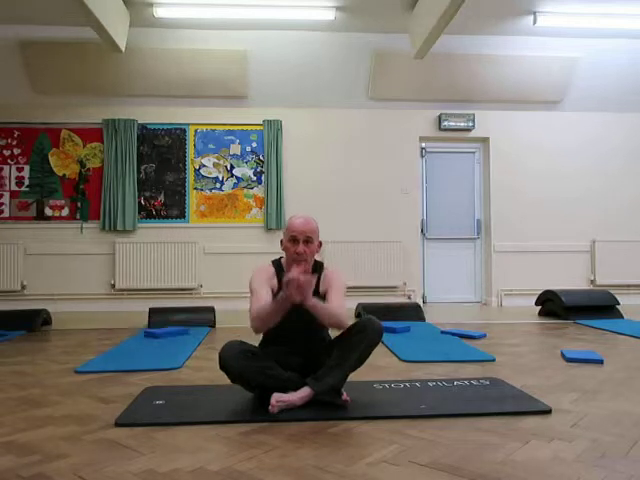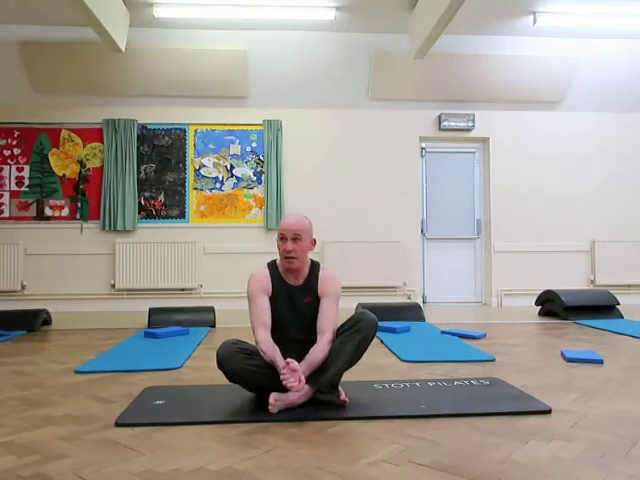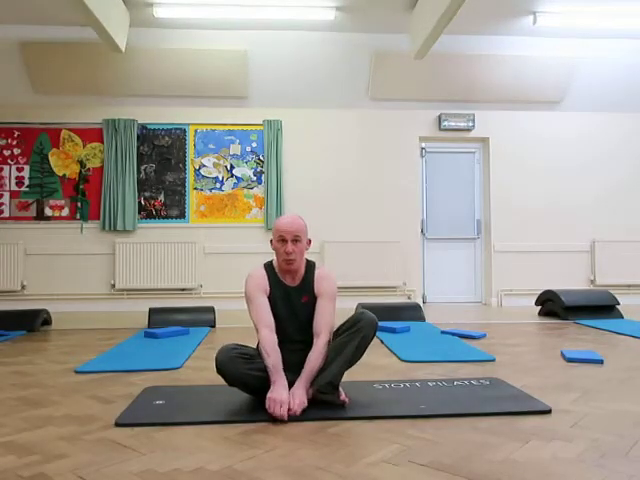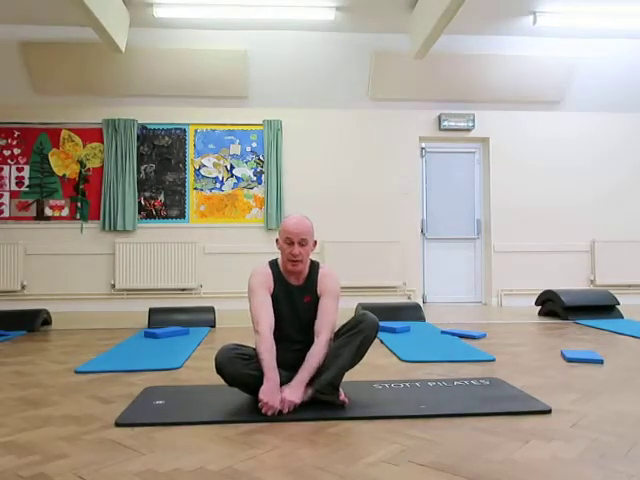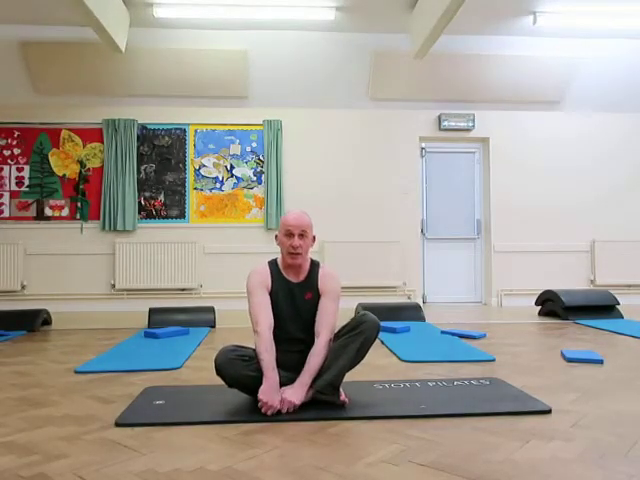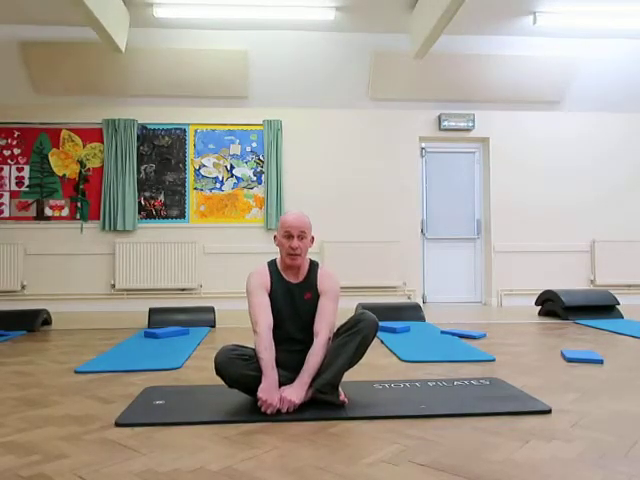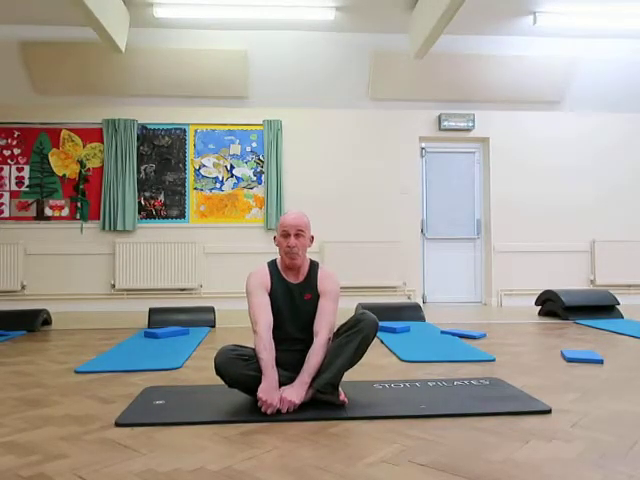
dt=0.7s
person 1, frame 1
left shoulder: (330, 277)
right shoulder: (265, 274)
left elbow: (342, 322)
right elbow: (258, 324)
left wrist: (308, 299)
right wrist: (286, 296)
left hip: (317, 358)
right hip: (276, 361)
left knee: (371, 327)
right knee: (230, 354)
left ankle: (303, 394)
right ankle: (323, 390)
person 1, frame 2
left shoulder: (327, 279)
right shoulder: (261, 279)
left elbow: (326, 336)
right elbow: (261, 333)
left wrist: (303, 370)
right wrist: (282, 367)
left hip: (314, 361)
right hip: (276, 361)
left knee: (366, 320)
right knee: (227, 353)
left ankle: (305, 391)
right ankle: (320, 389)
person 1, frame 3
left shoulder: (323, 279)
right shoulder: (257, 279)
left elbow: (322, 338)
right elbow: (266, 333)
left wrist: (301, 387)
right wrist: (279, 383)
left hip: (313, 360)
right hip: (276, 361)
left knee: (366, 321)
right knee: (226, 357)
left ankle: (308, 391)
right ankle: (320, 390)
person 1, frame 4
left shoulder: (326, 279)
right shoulder: (262, 277)
left elbow: (323, 336)
right elbow: (263, 331)
left wrist: (298, 383)
right wrist: (271, 381)
left hip: (314, 359)
right hip: (276, 360)
left knee: (368, 322)
right knee: (226, 358)
left ankle: (307, 391)
right ankle: (319, 389)
person 1, frame 5
left shoulder: (327, 278)
right shoulder: (260, 276)
left elbow: (323, 337)
right elbow: (262, 330)
left wrist: (301, 386)
right wrist: (270, 381)
left hip: (314, 360)
right hip: (277, 361)
left knee: (369, 323)
right knee: (225, 359)
left ankle: (309, 391)
right ankle: (321, 389)
person 1, frame 6
left shoulder: (326, 279)
right shoulder: (259, 278)
left elbow: (322, 336)
right elbow: (262, 330)
left wrist: (300, 385)
right wrist: (269, 379)
left hip: (314, 360)
right hip: (276, 361)
left knee: (367, 321)
right knee: (225, 358)
left ankle: (308, 390)
right ankle: (318, 389)
person 1, frame 7
left shoulder: (326, 279)
right shoulder: (259, 278)
left elbow: (322, 336)
right elbow: (262, 331)
left wrist: (300, 385)
right wrist: (269, 380)
left hip: (314, 360)
right hip: (276, 361)
left knee: (367, 321)
right knee: (225, 358)
left ankle: (309, 390)
right ankle: (320, 389)
